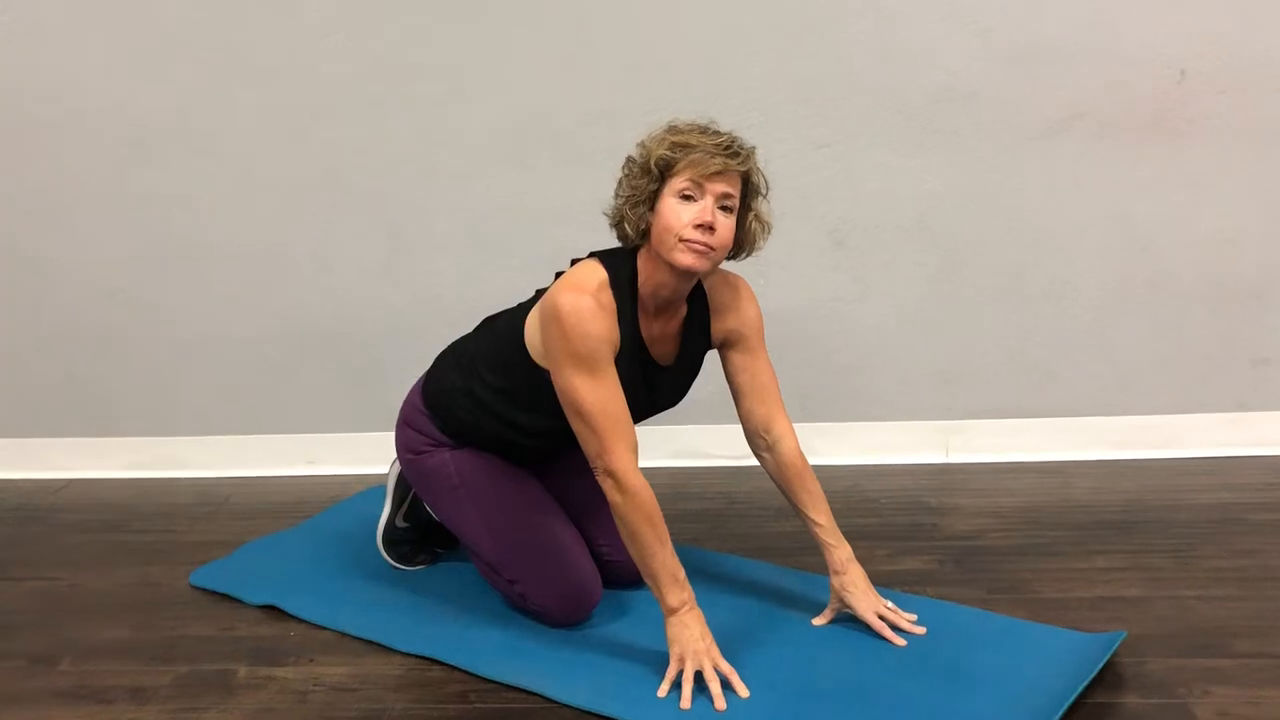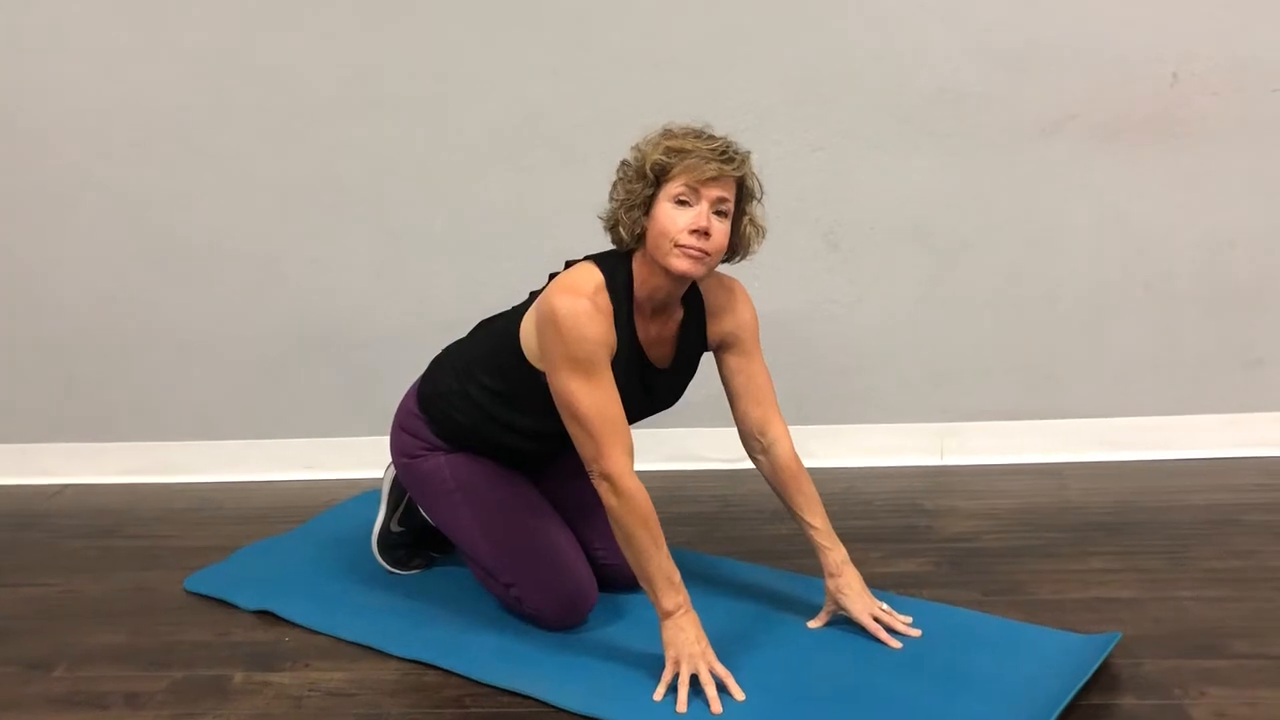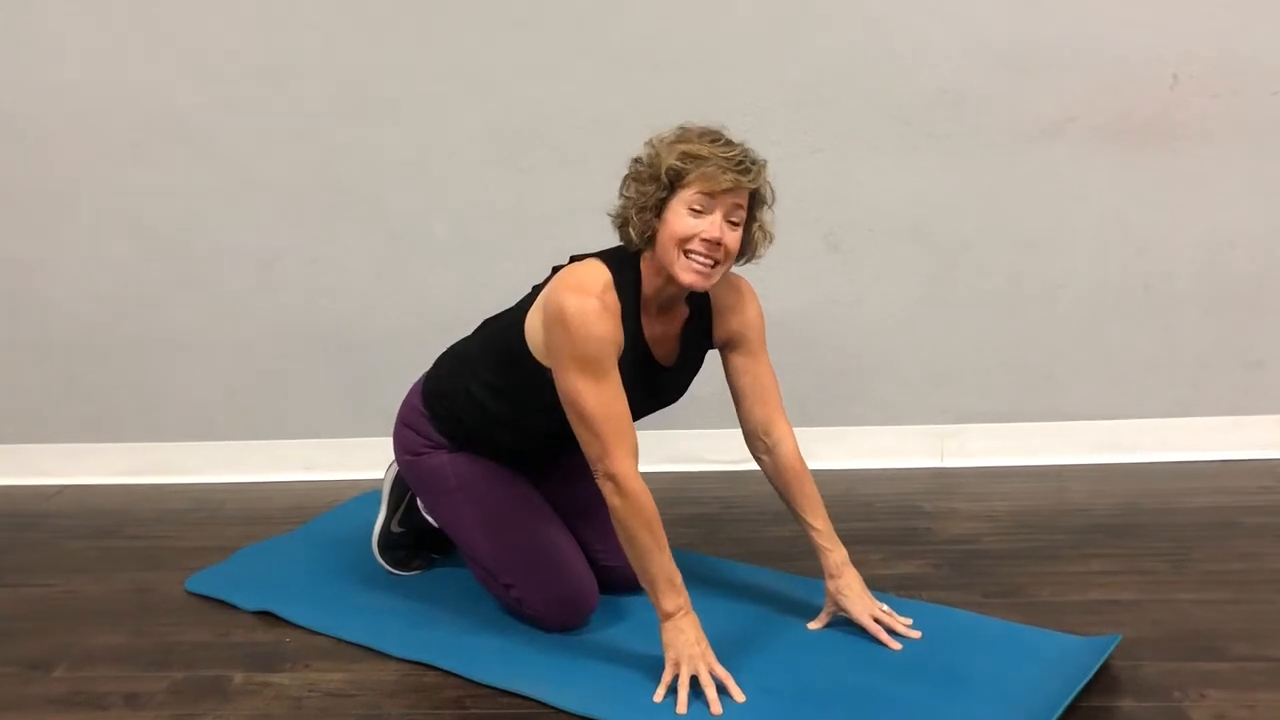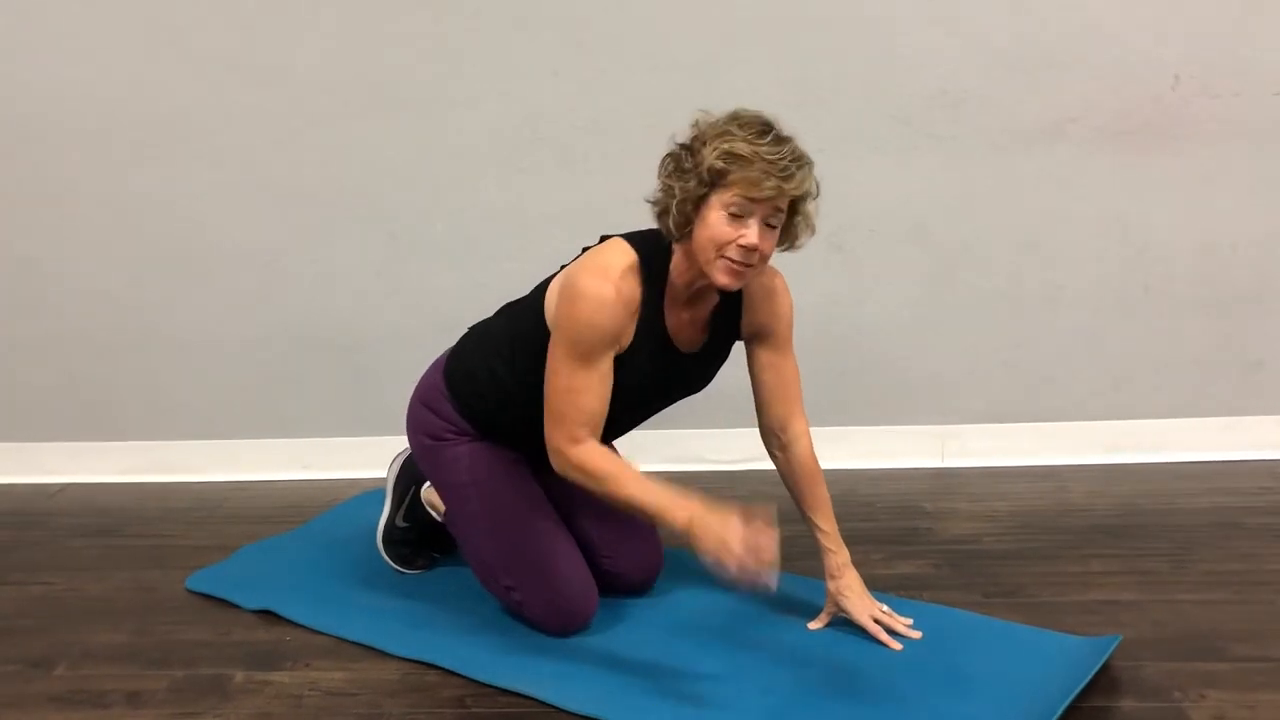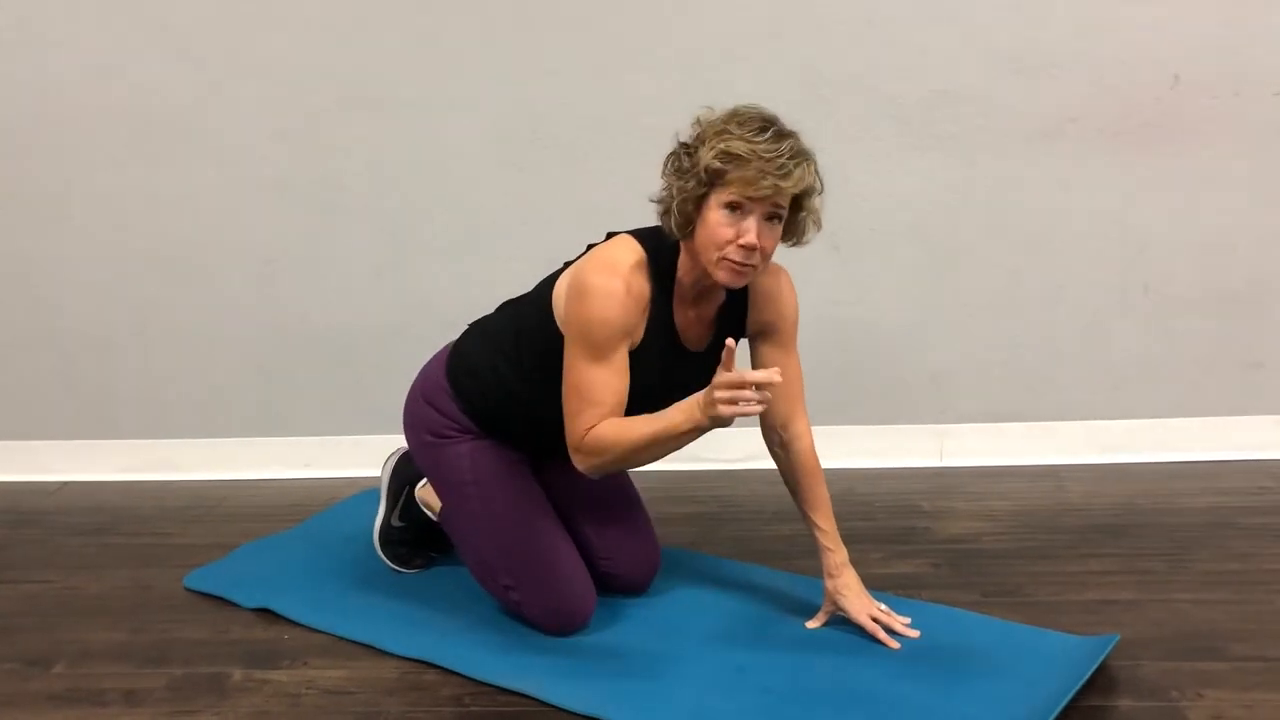
dt=0.4s
person 1, frame 1
left shoulder: (729, 302)
right shoulder: (582, 303)
left elbow: (772, 436)
right elbow: (617, 470)
left wrist: (843, 564)
right wrist: (681, 611)
left hip: (545, 437)
right hip: (452, 431)
left knee: (627, 566)
right knee: (568, 596)
left ankle: (497, 507)
right ankle: (430, 503)
person 1, frame 2
left shoulder: (723, 304)
right shoulder: (578, 306)
left elbow: (767, 438)
right elbow: (612, 474)
left wrist: (838, 565)
right wrist: (676, 615)
left hip: (539, 440)
right hip: (446, 436)
left knee: (622, 568)
right knee: (562, 600)
left ankle: (499, 511)
right ankle: (424, 509)
person 1, frame 3
left shoulder: (730, 303)
right shoulder: (585, 303)
left elbow: (771, 439)
right elbow: (617, 476)
left wrist: (839, 567)
right wrist: (676, 618)
left hip: (544, 438)
right hip: (450, 435)
left knee: (623, 571)
right knee: (563, 603)
left ankle: (493, 513)
right ankle: (426, 508)
person 1, frame 4
left shoulder: (763, 293)
right shoulder: (605, 286)
left elbow: (787, 434)
right elbow: (569, 450)
left wrist: (839, 567)
right wrist: (694, 520)
left hip: (555, 428)
right hip: (465, 417)
left knee: (634, 573)
right knee: (564, 608)
left ankle: (495, 507)
right ankle: (431, 500)
person 1, frame 5
left shoulder: (769, 291)
right shoulder: (613, 282)
left elbow: (789, 432)
right elbow: (589, 450)
left wrist: (837, 566)
right wrist: (704, 410)
left hip: (550, 424)
right hip: (466, 411)
left knee: (633, 573)
right knee: (562, 608)
left ankle: (496, 507)
right ankle: (426, 498)
